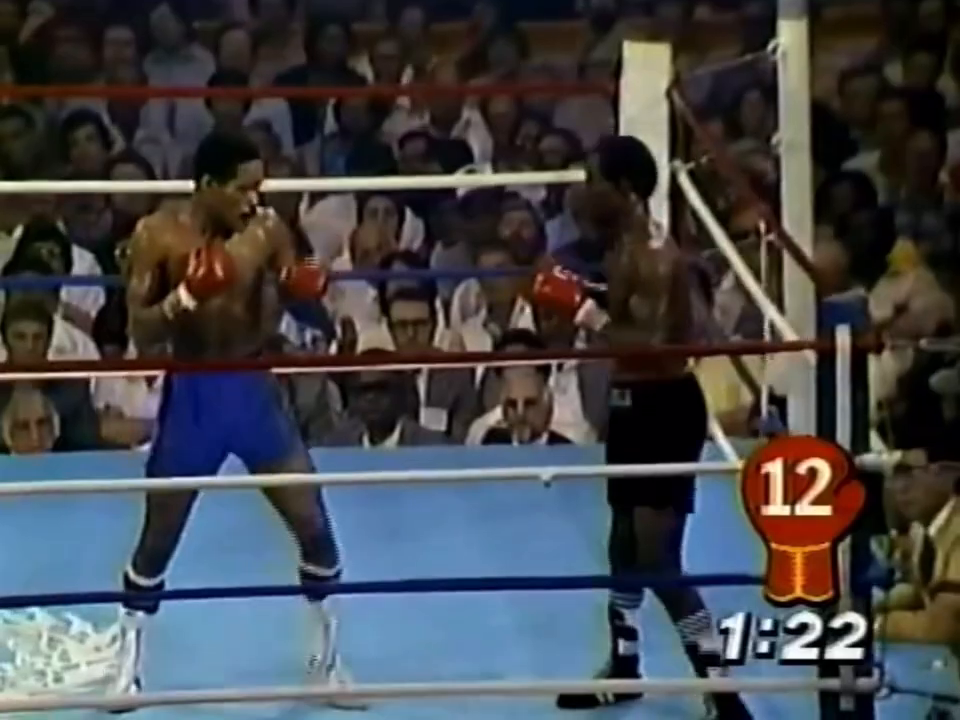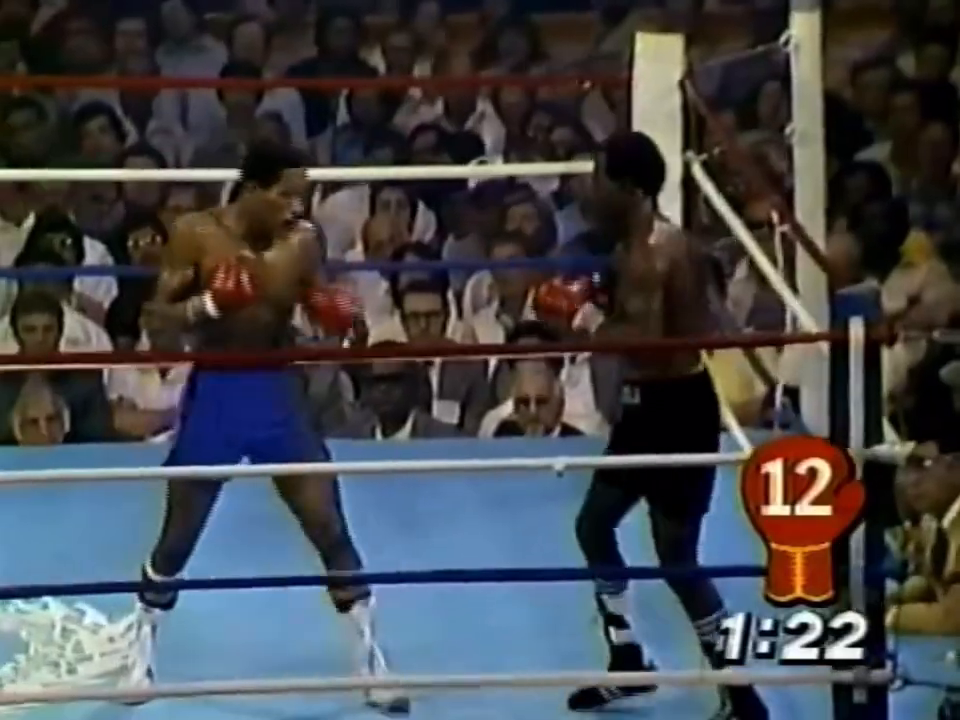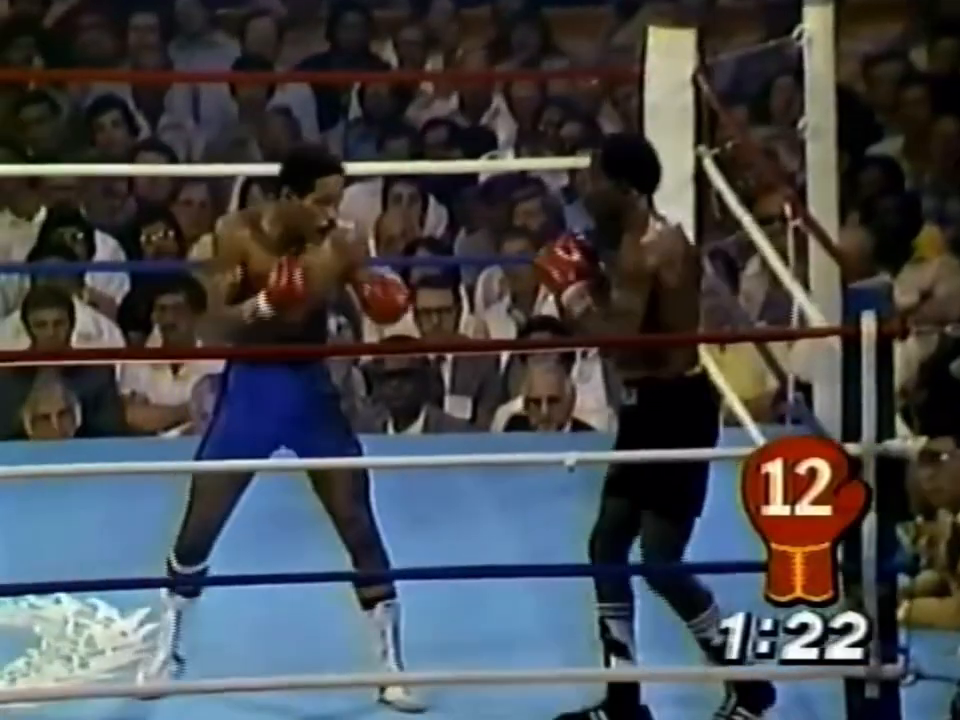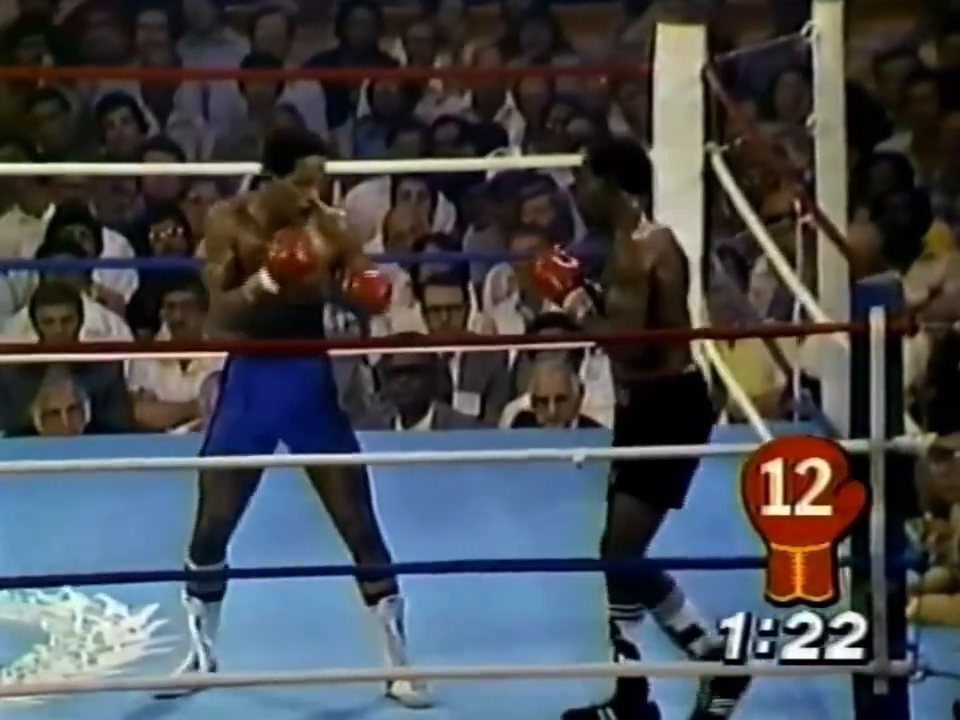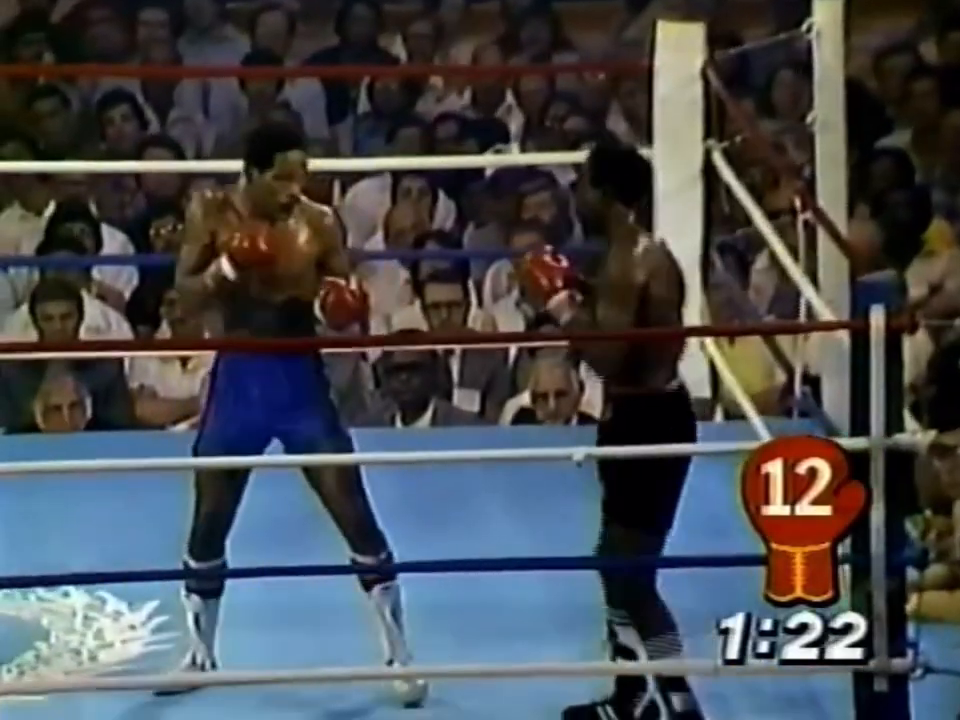
dt=0.2s
person 1, frame 1
left shoulder: (651, 256)
right shoulder: (625, 248)
left elbow: (651, 345)
left wrist: (583, 311)
right wrist: (584, 296)
left hip: (665, 410)
right hip: (635, 406)
left knee: (658, 563)
right knee: (623, 544)
right ankle: (623, 668)
person 1, frame 2
left shoulder: (648, 252)
right shoulder: (647, 242)
left elbow: (641, 343)
right wrist: (605, 300)
left hip: (676, 406)
right hip: (649, 404)
left knee: (676, 562)
right knee: (592, 524)
right ankle: (626, 662)
person 1, frame 3
left shoulder: (639, 251)
right shoulder: (662, 239)
left elbow: (618, 338)
left wrist: (571, 292)
right wrist: (593, 278)
left hip: (674, 408)
right hip: (653, 405)
left knee: (661, 564)
right knee: (606, 547)
person 1, frame 4
left shoulder: (634, 251)
right shoulder: (648, 241)
left elbow: (628, 341)
left wrist: (573, 299)
right wrist: (588, 291)
left hip: (669, 407)
right hip: (649, 404)
left knee: (624, 554)
right knee: (617, 552)
left ankle: (720, 666)
person 1, frame 5
left shoulder: (625, 265)
right shoulder: (653, 255)
left elbow: (606, 357)
left wrist: (559, 303)
right wrist: (584, 299)
left hip: (649, 421)
right hip: (649, 415)
left knee: (629, 575)
right knee: (619, 564)
person 2, frame 1
left shoulder: (267, 229)
right shoulder: (157, 234)
left elbow: (289, 290)
right elbow: (140, 336)
left wrist: (304, 287)
right wrist: (183, 297)
left hip: (254, 387)
right hip: (191, 393)
left knee: (314, 527)
right knee: (158, 540)
left ankle: (326, 664)
right ankle: (129, 666)
person 2, frame 2
left shoulder: (303, 241)
right shoulder: (196, 233)
left elbow: (317, 309)
right elbow: (159, 317)
left wrist: (335, 314)
right wrist: (206, 304)
left hip: (276, 390)
right hip: (214, 391)
left knee: (332, 534)
right knee: (177, 540)
left ankle: (374, 668)
right ankle: (143, 659)
person 2, frame 3
left shoulder: (344, 243)
right shoulder: (237, 234)
left elbow: (370, 303)
right elbow: (219, 320)
left wrist: (384, 300)
right wrist: (263, 304)
left hip: (310, 385)
right hip: (248, 386)
left knee: (361, 531)
right knee: (198, 529)
left ankle: (392, 670)
right ankle: (167, 650)
person 2, frame 4
left shoulder: (334, 228)
right shoulder: (227, 220)
left elbow: (364, 296)
right elbow: (219, 315)
left wrist: (369, 293)
right wrist: (266, 280)
left hip: (309, 378)
right hip: (248, 380)
left knee: (361, 528)
right knee: (211, 529)
left ankle: (399, 665)
right ankle: (202, 655)
person 2, frame 5
left shoulder: (320, 223)
right shoulder: (210, 211)
left elbow: (343, 301)
right elbow: (186, 296)
left wrist: (345, 305)
right wrist: (226, 266)
left hip: (300, 374)
right hip: (237, 376)
left knee: (356, 518)
right knee: (207, 526)
left ankle: (399, 657)
right ankle: (200, 652)
